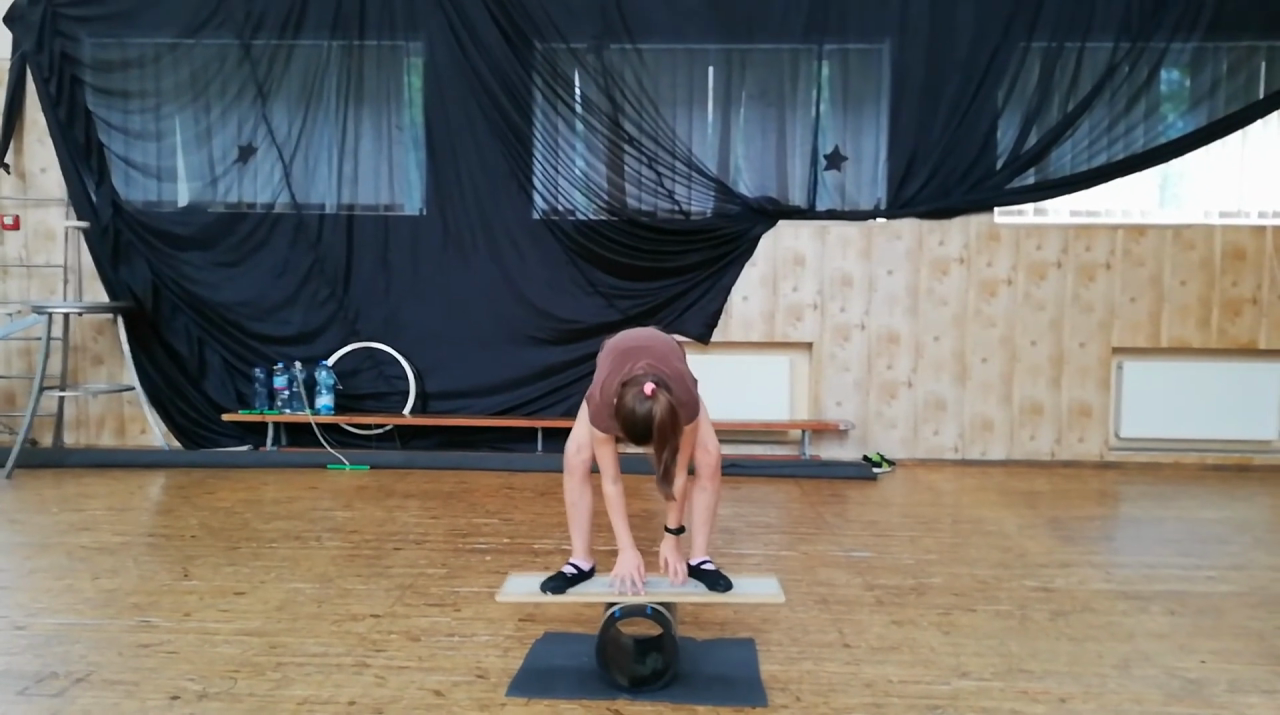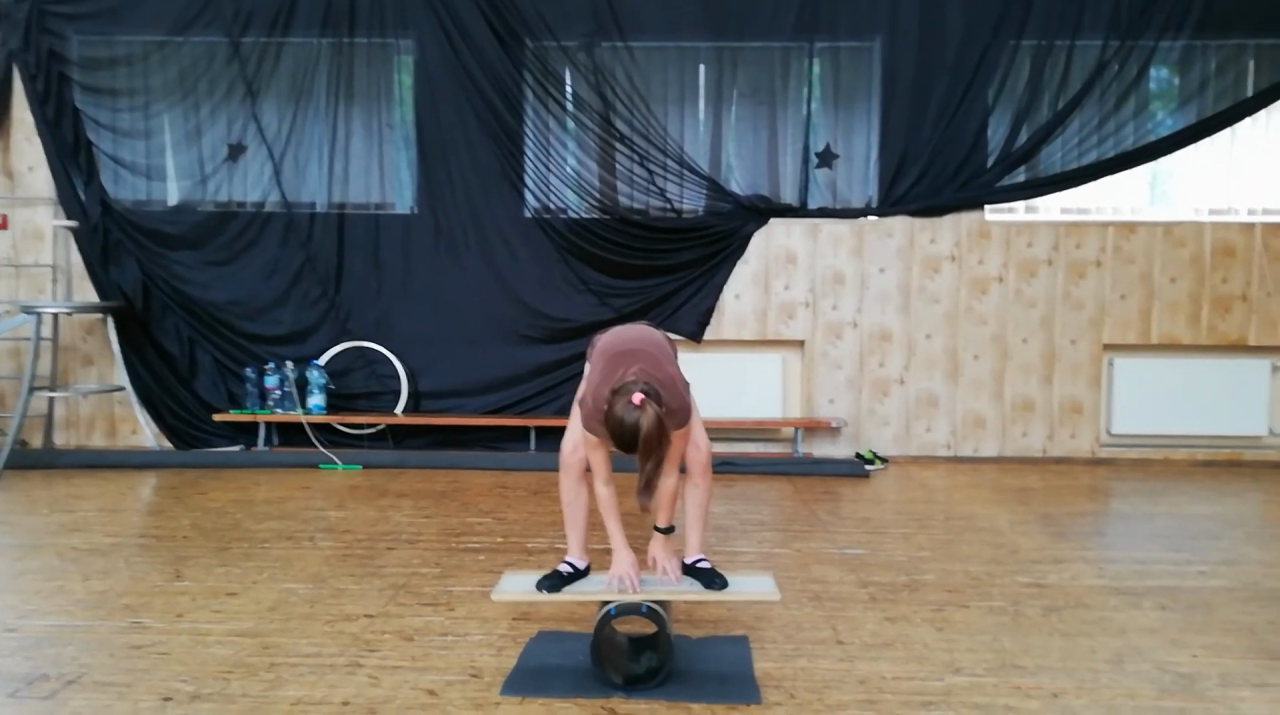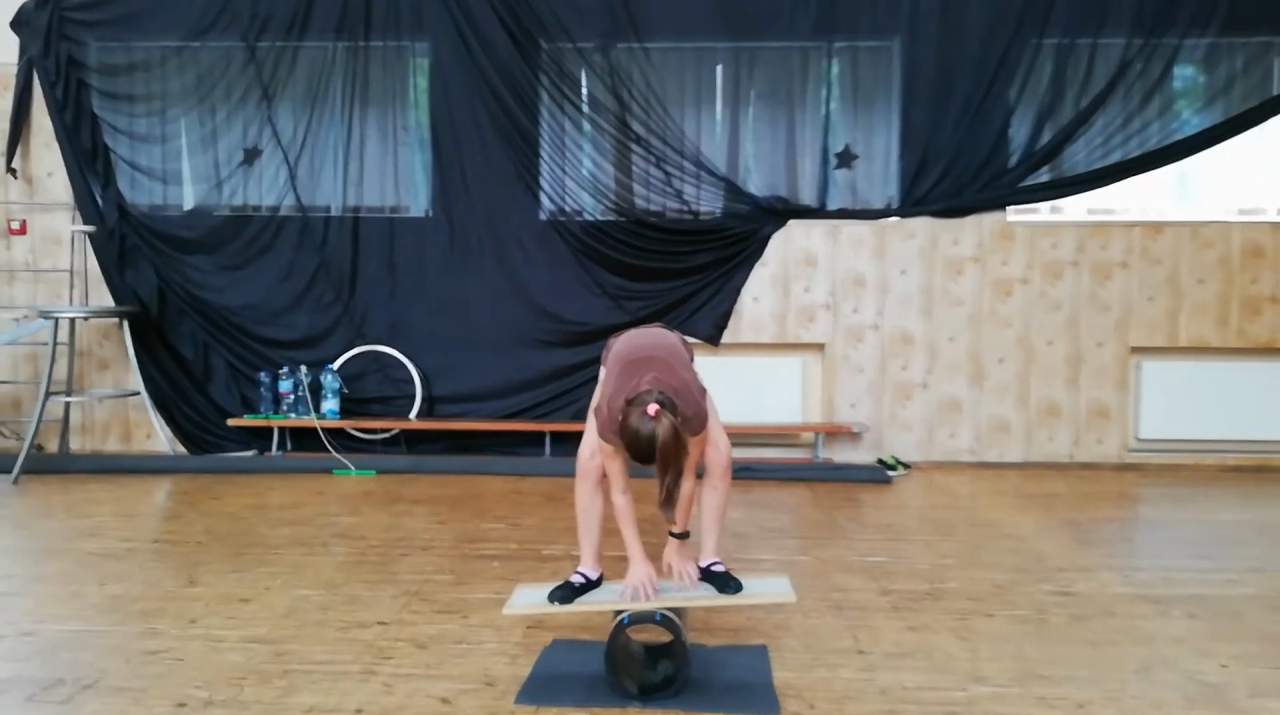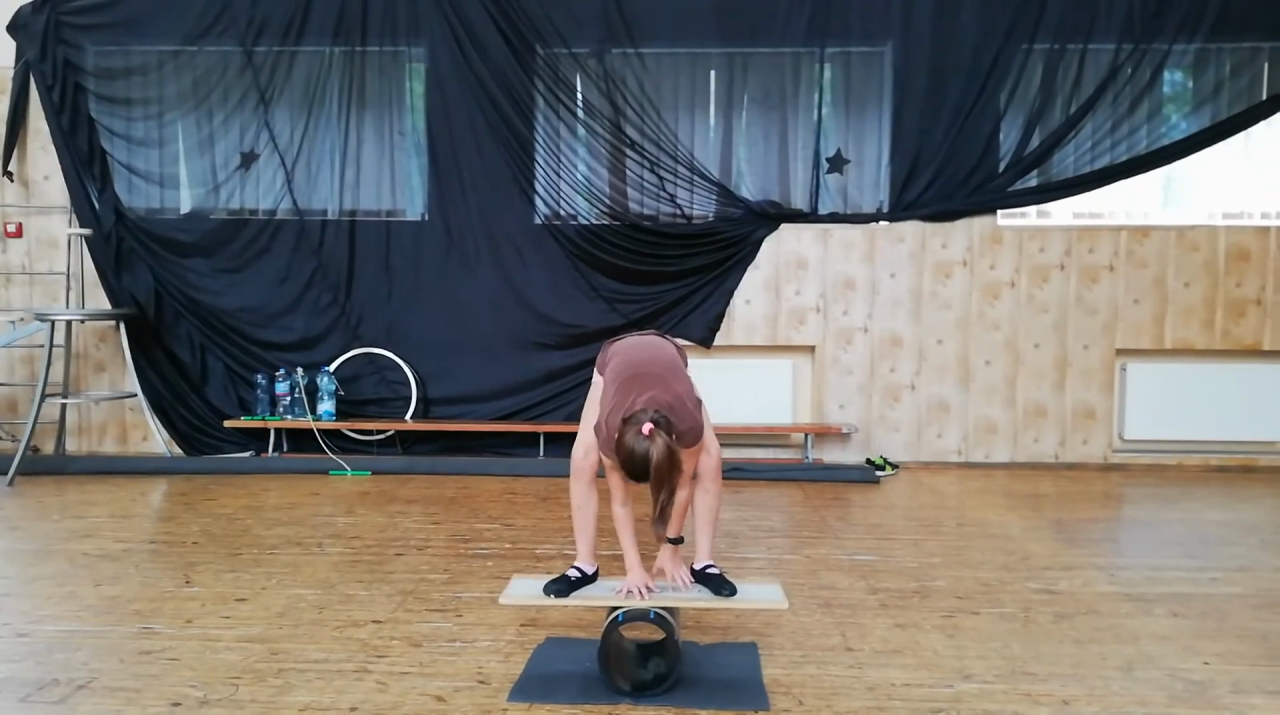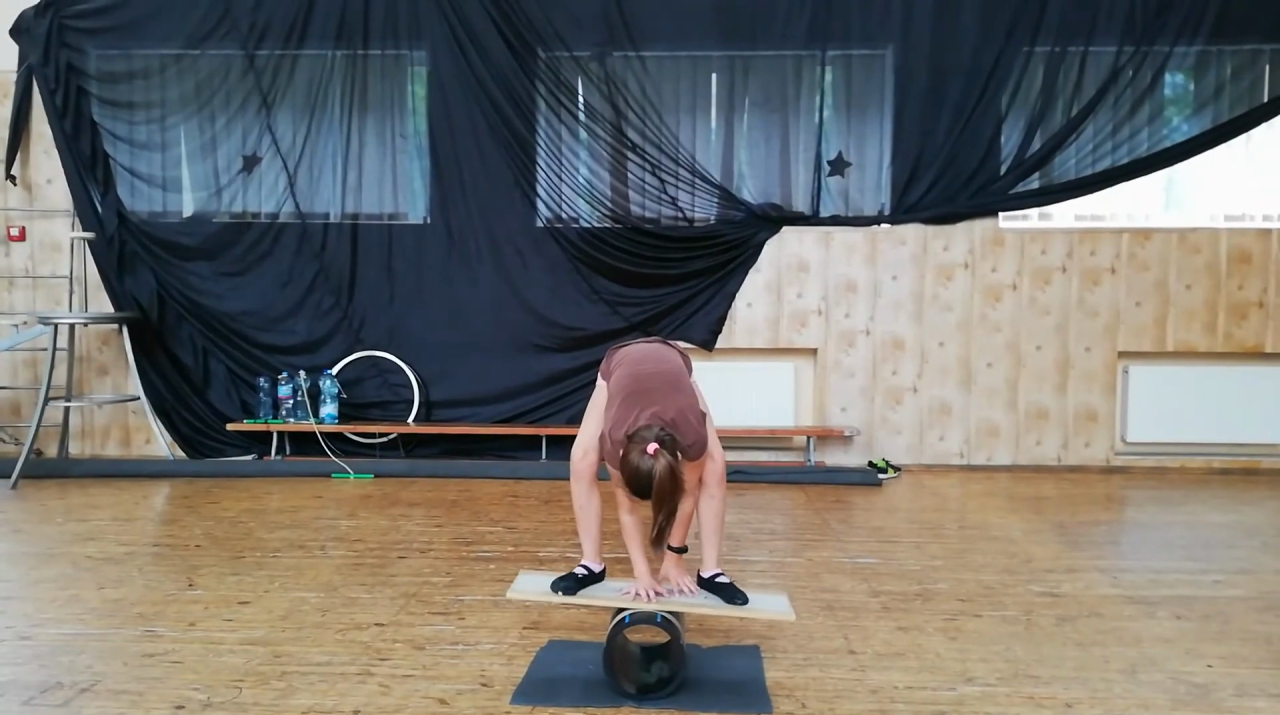
dt=0.4s
person 1, frame 1
left shoulder: (684, 399)
right shoulder: (602, 401)
left elbow: (678, 472)
right elbow: (611, 481)
left wrist: (672, 537)
right wrist: (626, 549)
left hip: (667, 370)
left knee: (709, 456)
right knee: (576, 455)
left ankle: (700, 560)
right ankle: (580, 561)
person 1, frame 2
left shoulder: (676, 402)
right shoulder: (595, 404)
left elbow: (669, 472)
right elbow: (602, 482)
left wrist: (662, 537)
right wrist: (620, 550)
left knee: (699, 454)
right knee: (572, 454)
left ankle: (694, 557)
right ankle: (576, 560)
person 1, frame 3
left shoulder: (692, 408)
right shoulder: (611, 413)
left elbow: (686, 477)
right elbow: (619, 491)
left wrist: (677, 541)
right wrist: (637, 560)
left knee: (719, 456)
right knee: (589, 462)
left ankle: (709, 561)
right ankle: (588, 570)
person 1, frame 4
left shoulder: (688, 423)
right shoulder: (610, 428)
left elbow: (683, 486)
right elbow: (620, 502)
left wrist: (671, 548)
right wrist: (634, 568)
right hip: (614, 358)
left knee: (709, 460)
right knee: (583, 460)
left ankle: (703, 564)
right ankle: (585, 566)
person 1, frame 5
left shoulder: (692, 436)
right shoulder: (615, 440)
left elbow: (687, 496)
right elbow: (627, 511)
left wrist: (674, 558)
right wrist: (642, 574)
left hip: (673, 363)
right hip: (618, 365)
left knee: (714, 466)
right knee: (583, 461)
left ankle: (710, 572)
right ankle: (592, 565)
